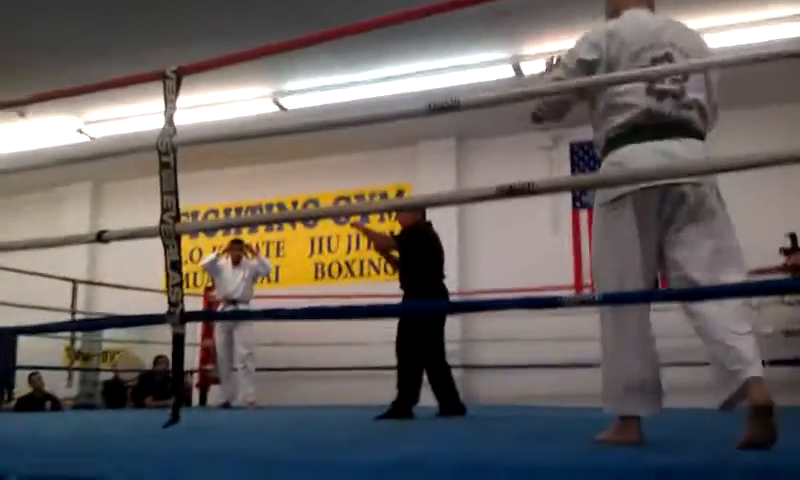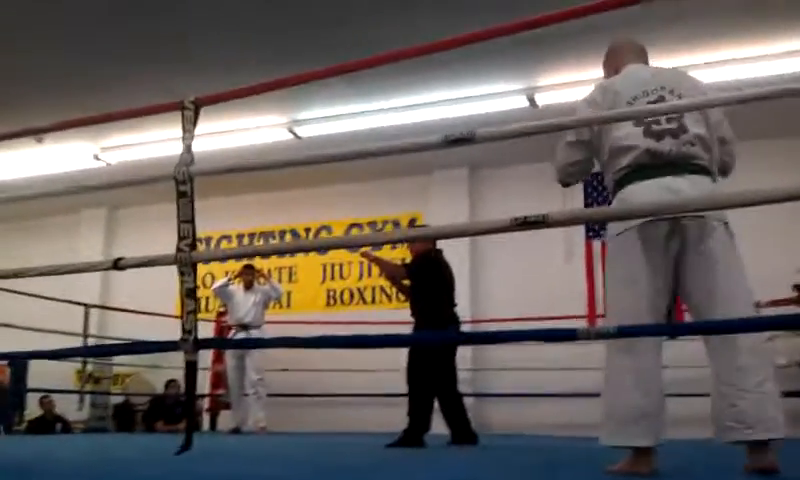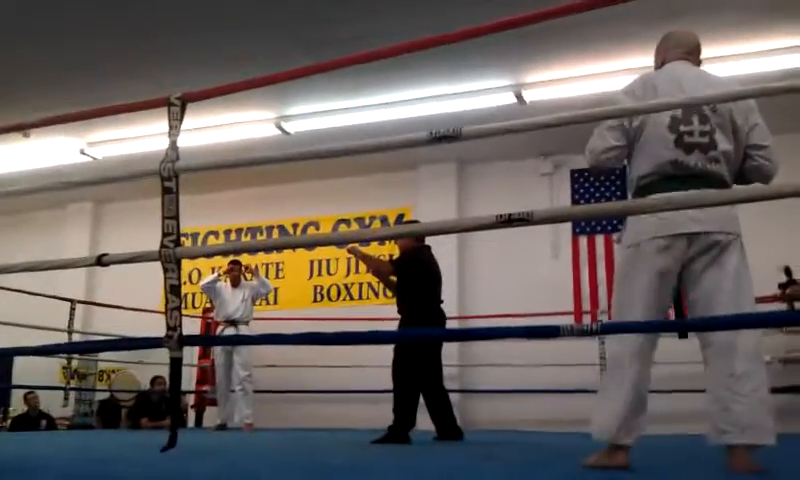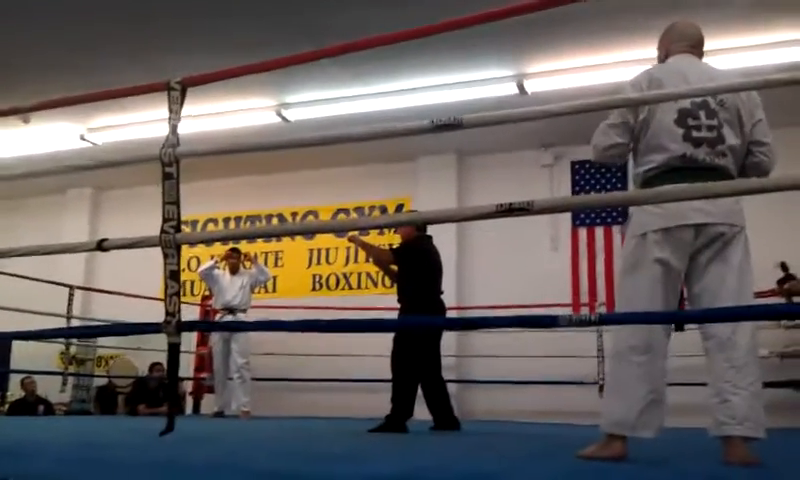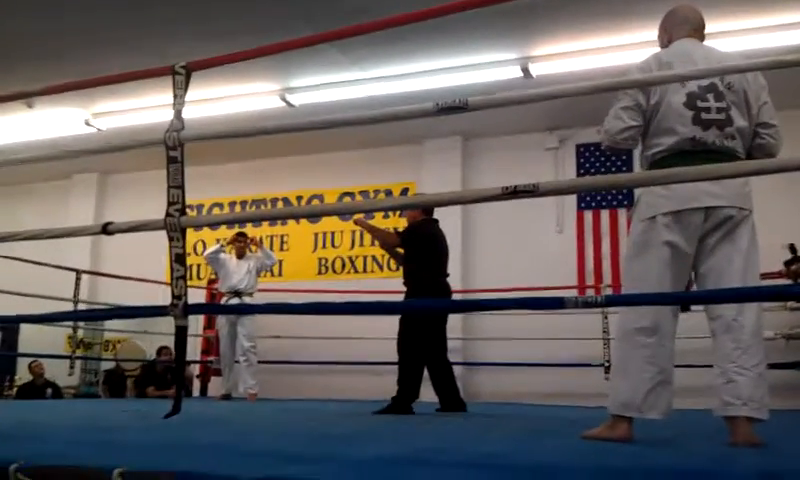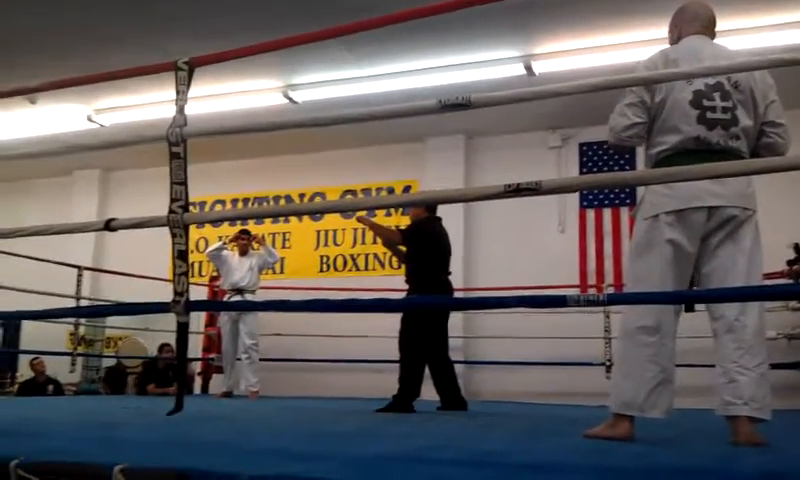
dt=0.5s
person 1, frame 1
left shoulder: (603, 38)
right shoulder: (692, 38)
left elbow: (546, 105)
right elbow: (708, 112)
left wrist: (553, 75)
left hip: (631, 166)
right hip: (690, 159)
left knee: (624, 296)
right knee: (711, 282)
left ankle: (628, 418)
right ankle: (752, 383)
person 1, frame 2
left shoulder: (603, 94)
right shoulder: (692, 84)
left elbow: (568, 169)
right elbow: (727, 156)
left wrist: (608, 157)
left hip: (640, 204)
right hip: (698, 198)
left knee: (634, 328)
right knee: (732, 321)
left ankle: (640, 450)
right ankle: (758, 446)
person 1, frame 3
left shoulder: (640, 88)
right shoulder: (733, 93)
left elbow: (601, 155)
right elbow: (764, 166)
left hip: (656, 218)
right hip: (715, 217)
left knee: (631, 334)
right knee: (732, 330)
left ankle: (616, 442)
right ankle: (741, 446)
person 1, frame 4
left shoulder: (645, 83)
right shoulder: (739, 88)
left elbow: (605, 149)
right elbow: (762, 161)
left hip: (662, 209)
right hip: (721, 210)
left knee: (639, 323)
right knee: (730, 325)
left ankle: (617, 436)
right ankle: (736, 439)
person 1, frame 5
left shoulder: (651, 67)
right shoulder: (744, 71)
left elbow: (617, 135)
right elbow: (768, 142)
left hip: (671, 193)
right hip: (729, 193)
left knee: (647, 306)
right knee: (737, 305)
left ankle: (623, 417)
right ankle: (741, 419)
person 1, frame 6
left shoulder: (657, 65)
right shoulder: (753, 70)
left elbow: (622, 131)
right elbow: (776, 141)
left hip: (674, 192)
right hip: (733, 192)
left knee: (649, 305)
right knee: (739, 307)
left ankle: (624, 417)
right ankle: (743, 420)
person 2, frame 1
left shoulder: (418, 232)
right shoulder: (423, 236)
left elbow: (389, 243)
right elbow: (408, 268)
left wrist: (362, 228)
right wrist: (386, 255)
left hip: (423, 302)
right hip: (429, 302)
left knee: (410, 353)
right knee: (432, 356)
left ankle: (403, 406)
right ankle: (451, 404)
person 2, frame 2
left shoulder: (429, 260)
right shoulder: (434, 263)
left elbow: (400, 271)
right elbow: (420, 295)
left wrist: (372, 258)
right wrist: (397, 283)
left hip: (433, 329)
right hip: (441, 329)
left knee: (421, 381)
right knee: (443, 383)
left ankle: (414, 434)
right ankle: (463, 433)
person 2, frame 3
left shoulder: (415, 257)
right shoulder: (423, 258)
left elbow: (386, 267)
right elbow: (407, 290)
left wrist: (358, 253)
right wrist: (383, 278)
left hip: (419, 325)
right hip: (428, 325)
left knee: (406, 377)
right knee: (430, 380)
left ankle: (400, 430)
right ankle: (448, 429)
person 2, frame 4
left shoulder: (416, 247)
right shoulder: (424, 249)
left elbow: (387, 255)
right elbow: (408, 279)
left wrist: (359, 242)
right wrist: (384, 268)
left hip: (418, 315)
right hip: (429, 314)
left knee: (405, 367)
right knee: (428, 369)
left ankle: (397, 420)
right ankle: (445, 419)
person 2, frame 5
left shoulder: (422, 230)
right shoulder: (432, 232)
left elbow: (392, 239)
right elbow: (414, 262)
left wrist: (365, 225)
right wrist: (390, 251)
left hip: (424, 297)
right hip: (434, 297)
left knee: (411, 349)
right knee: (434, 352)
left ankle: (403, 402)
right ankle: (452, 402)
person 2, frame 6
left shoulder: (424, 227)
right shoulder: (434, 230)
left elbow: (395, 236)
right elbow: (416, 260)
left wrist: (368, 222)
right wrist: (392, 248)
left hip: (425, 295)
right hip: (436, 295)
left knee: (412, 347)
right knee: (435, 350)
left ankle: (404, 400)
right ankle: (453, 400)
person 3, frame 1
left shoulder: (250, 266)
right shoulder: (221, 266)
left elbow: (267, 269)
right elbow: (205, 264)
left wrist: (254, 254)
right wrist: (221, 252)
right hip: (224, 311)
left knee: (244, 355)
right knee: (223, 357)
left ankle: (248, 397)
right ankle: (228, 396)
person 3, frame 2
left shoulder: (262, 291)
right shoulder: (233, 291)
left elbow: (278, 293)
right elbow: (216, 289)
left wrist: (266, 278)
right wrist: (233, 278)
left hip: (253, 337)
right hip: (235, 337)
left knee: (255, 380)
right knee: (234, 382)
left ankle: (260, 422)
right ankle: (238, 422)
person 3, frame 3
left shoulder: (250, 287)
right shoulder: (219, 288)
left elbow: (267, 288)
right elbow: (204, 285)
left wrist: (255, 273)
right wrist: (221, 273)
left hip: (241, 333)
right hip: (223, 333)
left knee: (243, 376)
right knee: (222, 378)
left ankle: (246, 419)
right ankle: (223, 418)
person 3, frame 4
left shoulder: (248, 275)
right shoulder: (217, 275)
left elbow: (265, 276)
right elbow: (202, 271)
left wrist: (253, 261)
right wrist: (219, 260)
left hip: (239, 321)
right hip: (221, 321)
left knee: (241, 364)
right knee: (219, 367)
left ankle: (243, 406)
right ankle: (220, 406)
person 3, frame 5
left shoulder: (255, 260)
right shoulder: (224, 260)
left elbow: (272, 261)
right elbow: (208, 255)
left wrist: (260, 246)
right wrist: (225, 244)
left hip: (245, 305)
right hip: (227, 304)
left knee: (247, 347)
right knee: (226, 349)
left ankle: (250, 389)
right ankle: (227, 389)
person 3, frame 6
left shoulder: (257, 257)
right shoulder: (226, 257)
left elbow: (274, 259)
right elbow: (210, 253)
left wrist: (262, 243)
right wrist: (227, 242)
right hip: (229, 302)
left knee: (249, 345)
right knee: (228, 347)
left ankle: (252, 386)
right ankle: (228, 386)
